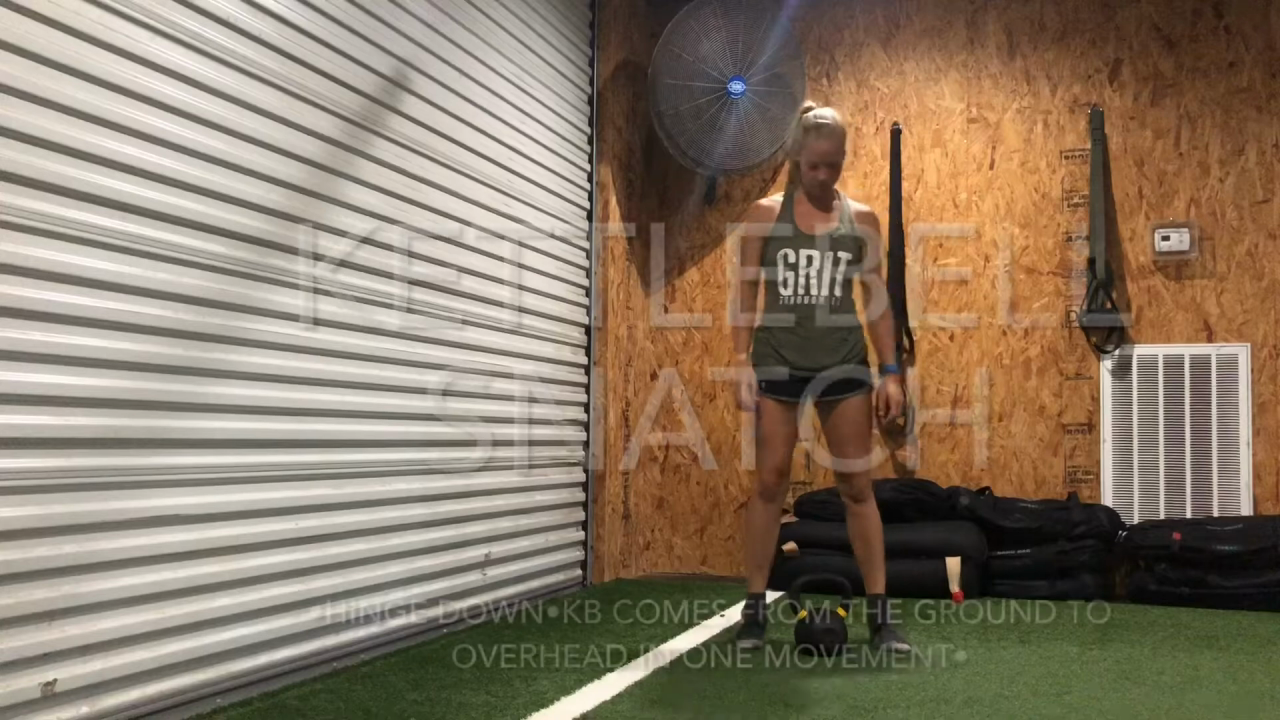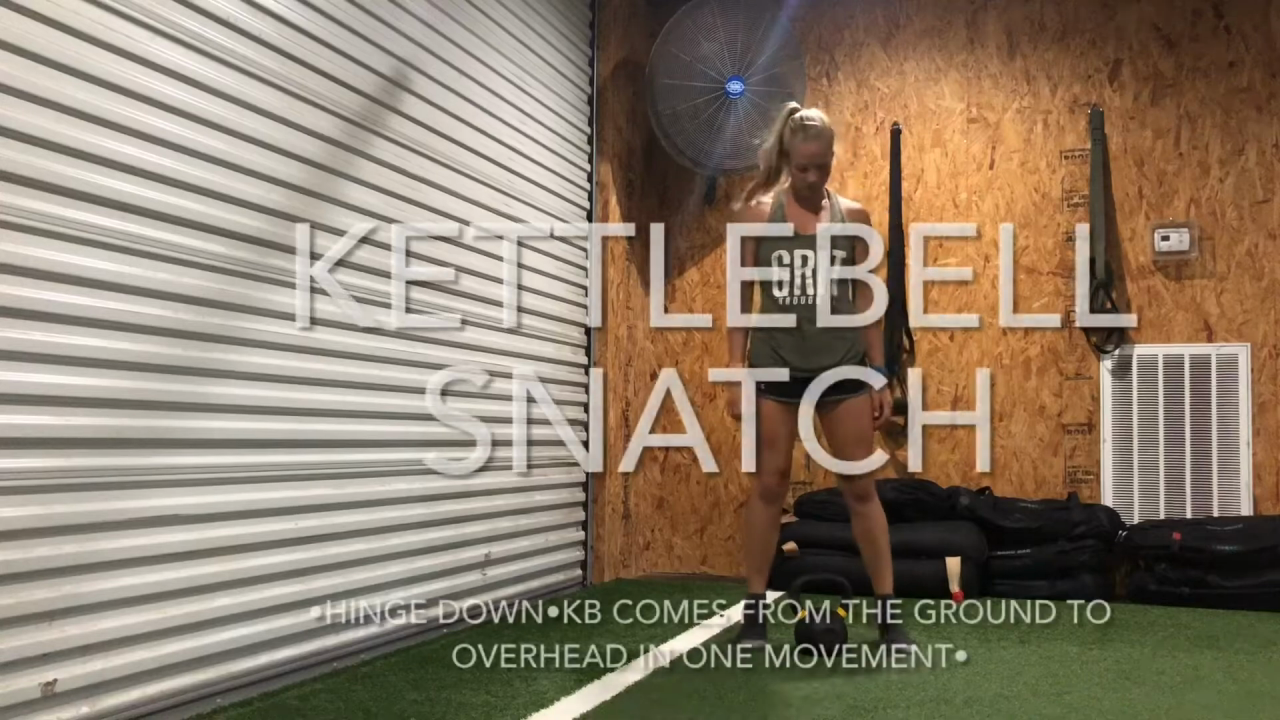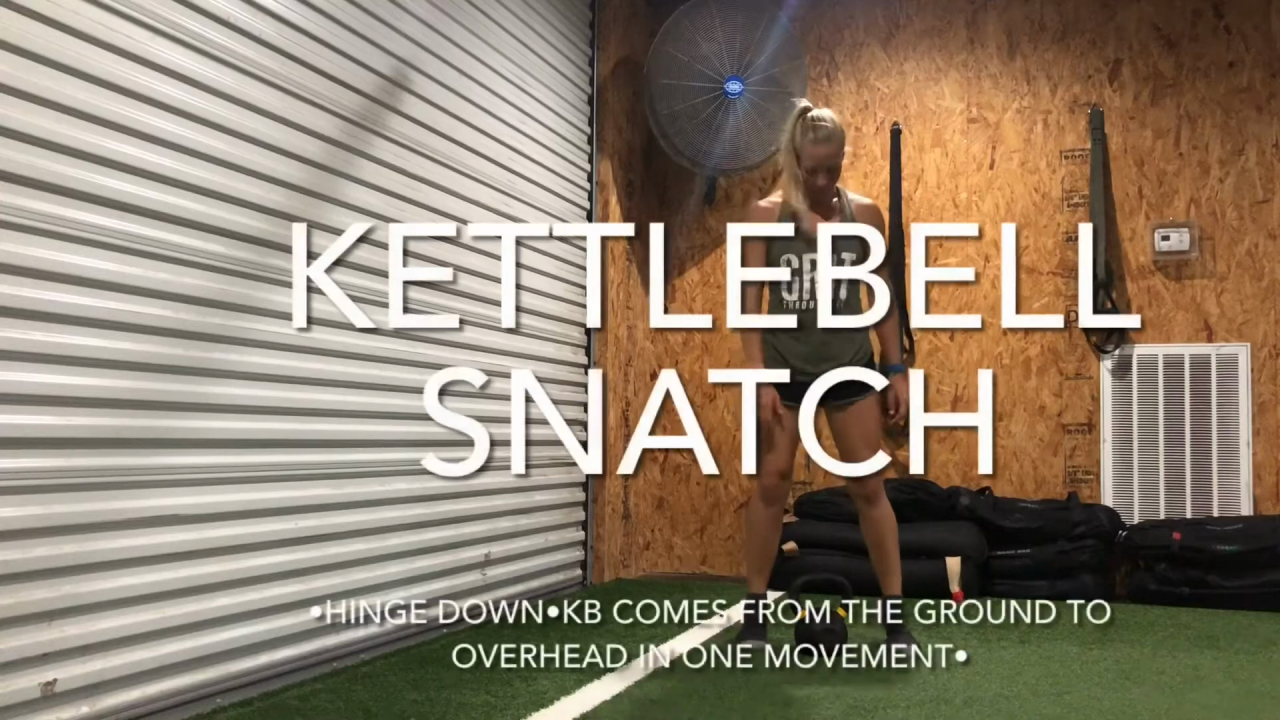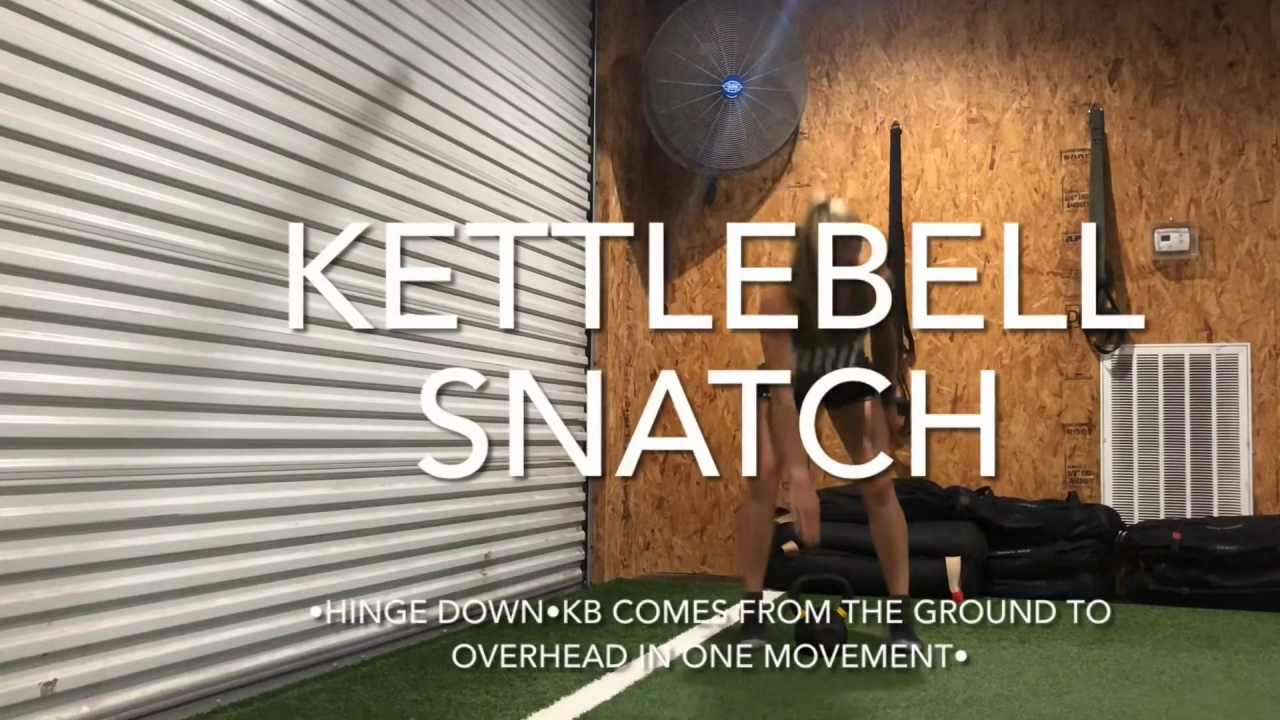
dt=0.3s
person 1, frame 1
left shoulder: (862, 220)
right shoulder: (766, 214)
left elbow: (875, 298)
right elbow: (746, 291)
left wrist: (890, 370)
right wrist: (742, 360)
left hip: (843, 366)
right hip: (778, 363)
left knee: (856, 485)
right knee: (770, 482)
left ankle: (879, 611)
right ankle: (755, 608)
person 1, frame 2
left shoulder: (854, 216)
right shoulder: (755, 213)
left elbow: (865, 298)
right elbow: (740, 296)
left wrist: (879, 373)
right wrist: (737, 366)
left hip: (842, 365)
right hip: (776, 364)
left knee: (860, 486)
right knee: (770, 485)
left ankle: (888, 612)
right ankle: (755, 610)
person 1, frame 3
left shoulder: (865, 217)
right shoulder: (764, 216)
left elbow: (884, 300)
right elbow: (750, 301)
left wrist: (896, 370)
right wrist: (756, 375)
left hip: (850, 367)
right hip: (783, 367)
left knee: (869, 488)
right knee: (771, 485)
left ankle: (896, 616)
right ankle: (754, 611)
person 1, frame 4
left shoulder: (875, 280)
right shoulder: (781, 294)
left elbow: (885, 345)
right elbow: (781, 381)
left wrist: (886, 403)
right wrist: (798, 475)
left hip: (848, 377)
right hip: (788, 383)
left knee: (879, 480)
right knee: (762, 473)
left ankle: (900, 614)
right ankle: (753, 612)
